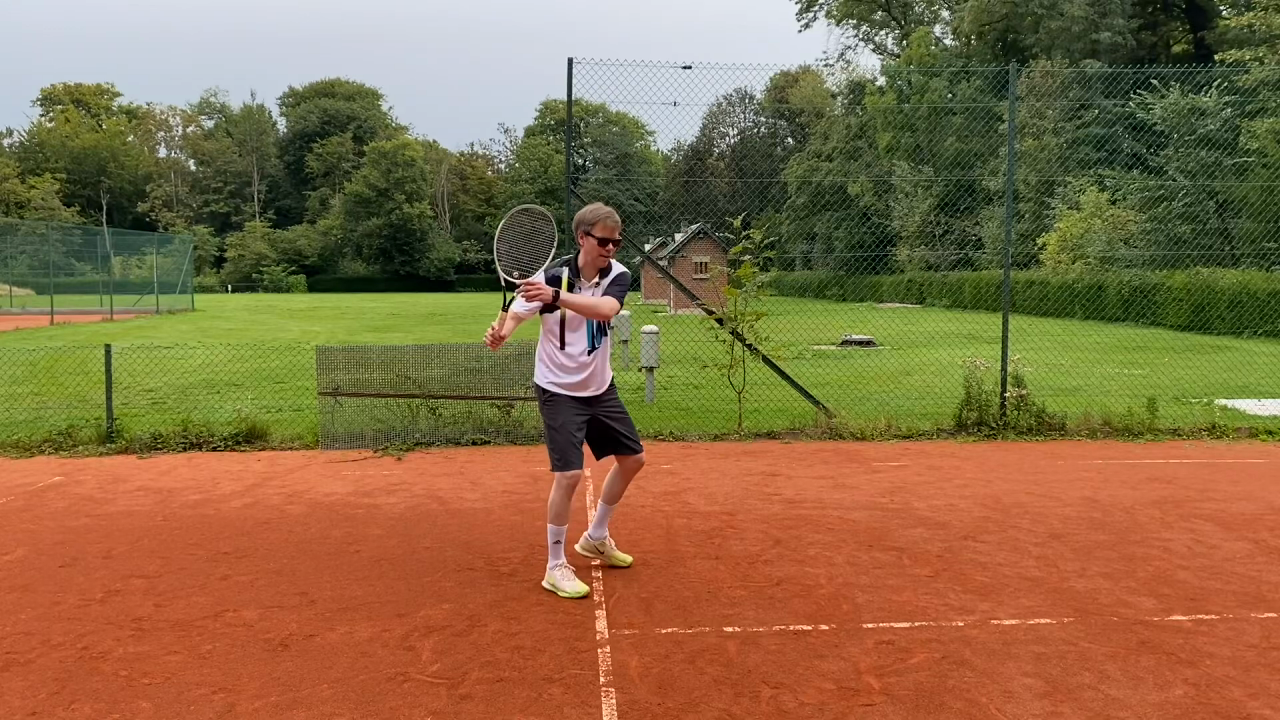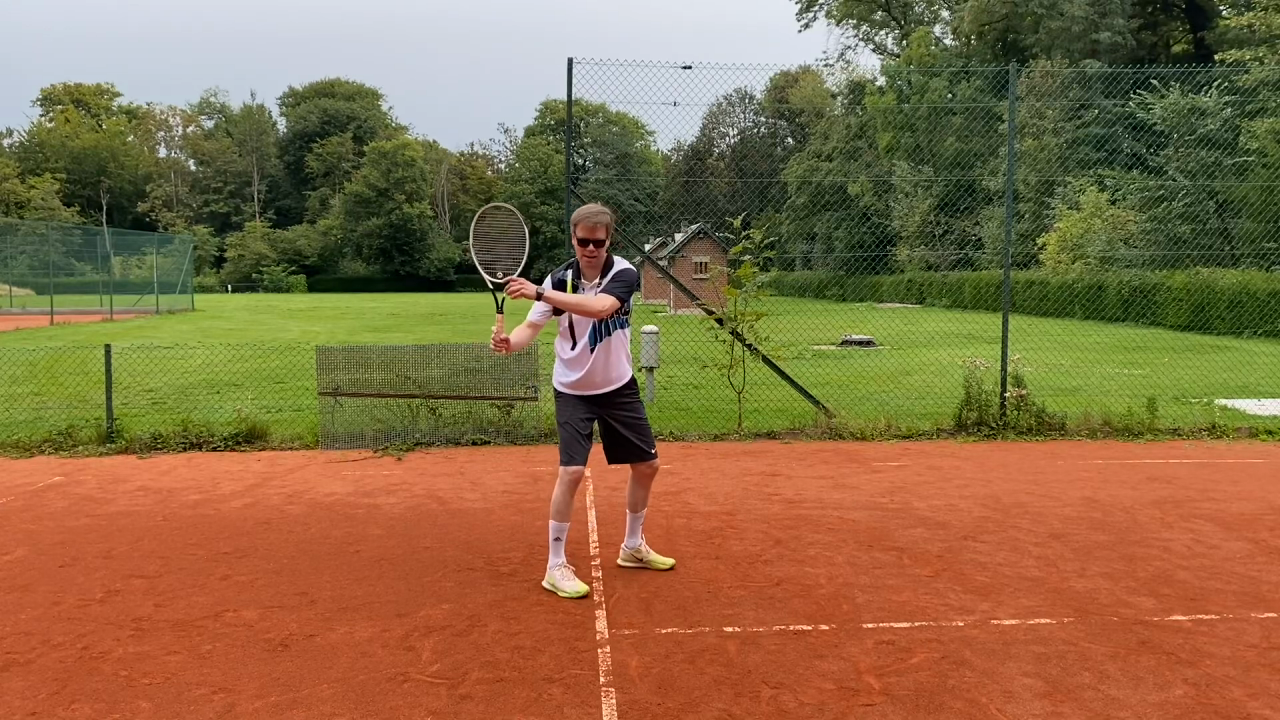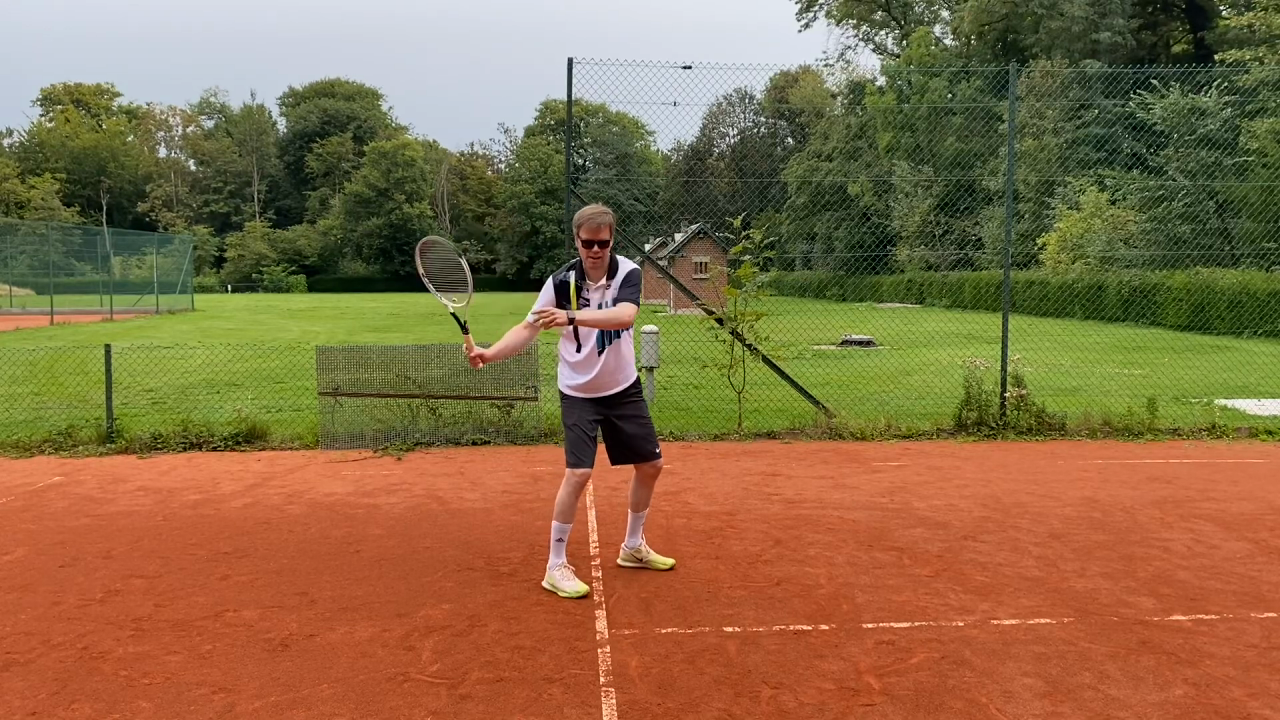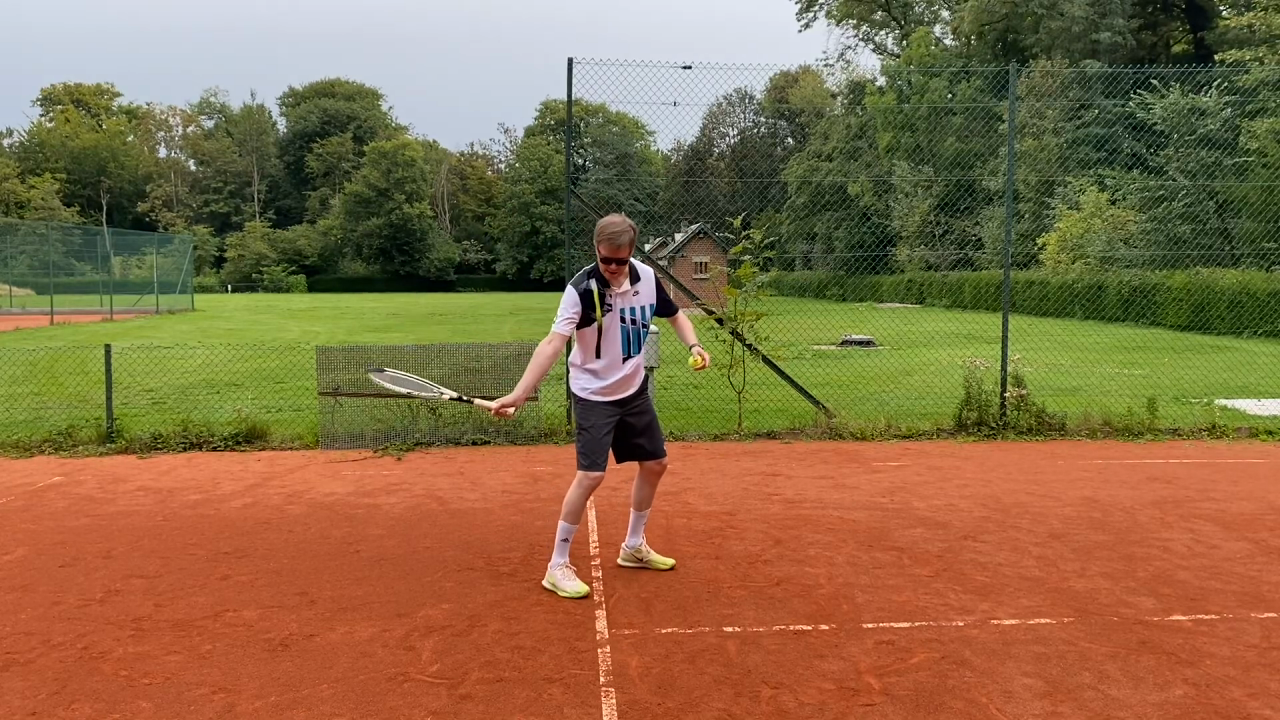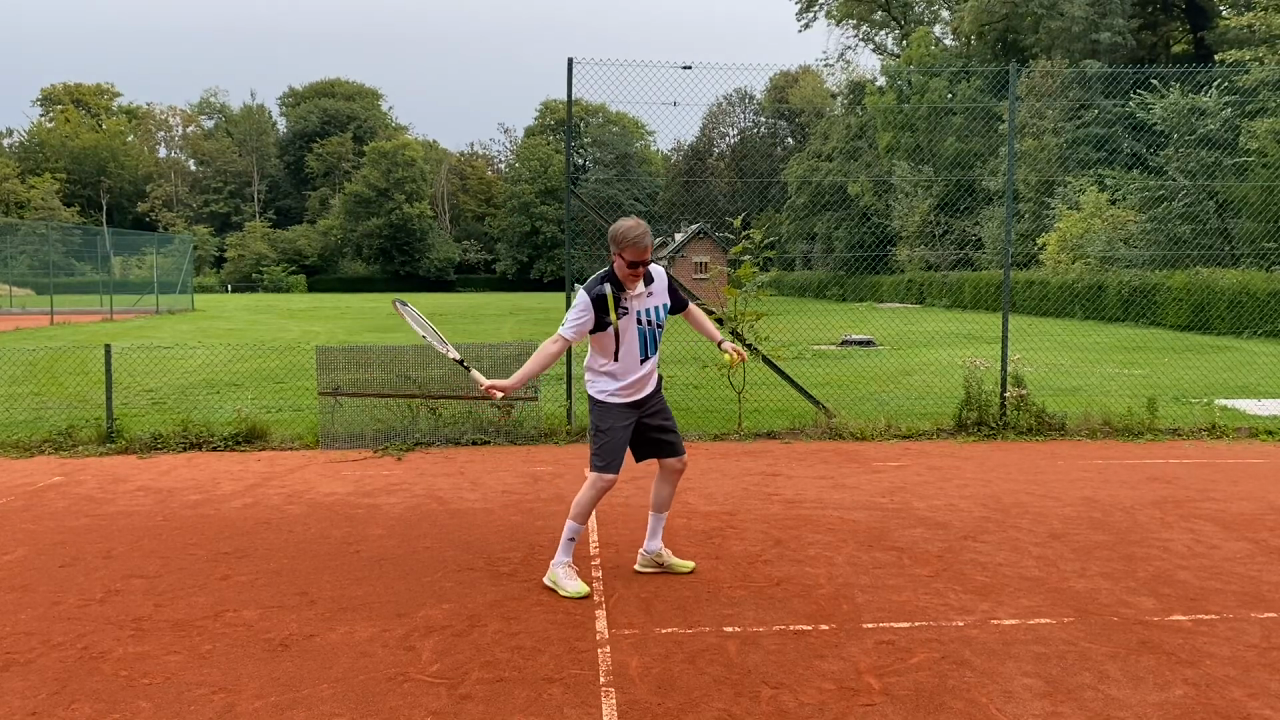
dt=1s
person 1, frame 1
left shoulder: (619, 276)
right shoulder: (552, 275)
left elbow: (605, 309)
right elbow: (514, 314)
left wrist: (555, 297)
right wrist: (498, 333)
left hip: (600, 388)
right hip: (559, 391)
left knee: (633, 459)
right knee: (569, 475)
left ankle: (596, 536)
right ankle: (555, 567)
person 1, frame 2
left shoulder: (625, 273)
right shoulder: (558, 279)
left elbow: (599, 307)
right elbow: (532, 325)
left wrist: (538, 293)
right wrist: (509, 342)
left hip: (619, 388)
right hip: (573, 391)
left knee: (647, 465)
right knee: (572, 472)
left ankle: (633, 546)
right ankle: (556, 567)
person 1, frame 3
left shoulder: (627, 273)
right shoulder: (561, 281)
left elbow: (624, 315)
right elbow: (528, 327)
left wrist: (573, 317)
right wrist: (489, 353)
left hip: (624, 389)
right hip: (579, 393)
left knee: (650, 466)
right knee: (578, 473)
left ankle: (633, 546)
right ankle: (556, 567)
person 1, frame 4
left shoulder: (647, 277)
right shoulder: (581, 288)
left elbow: (674, 315)
right elbow: (553, 343)
left wrist: (693, 345)
right wrist: (519, 393)
left hip: (634, 391)
right hip: (594, 395)
left knee: (655, 464)
right knee: (590, 476)
left ankle: (634, 546)
right ankle: (558, 566)
person 1, frame 5
left shoulder: (658, 277)
right shoulder: (594, 293)
left elbow: (687, 308)
right elbow: (558, 342)
left wrist: (721, 340)
right wrist: (513, 382)
left hip: (648, 392)
right hip: (610, 398)
left knee: (673, 464)
right knee: (602, 477)
left ankle: (652, 551)
right ankle: (561, 564)
